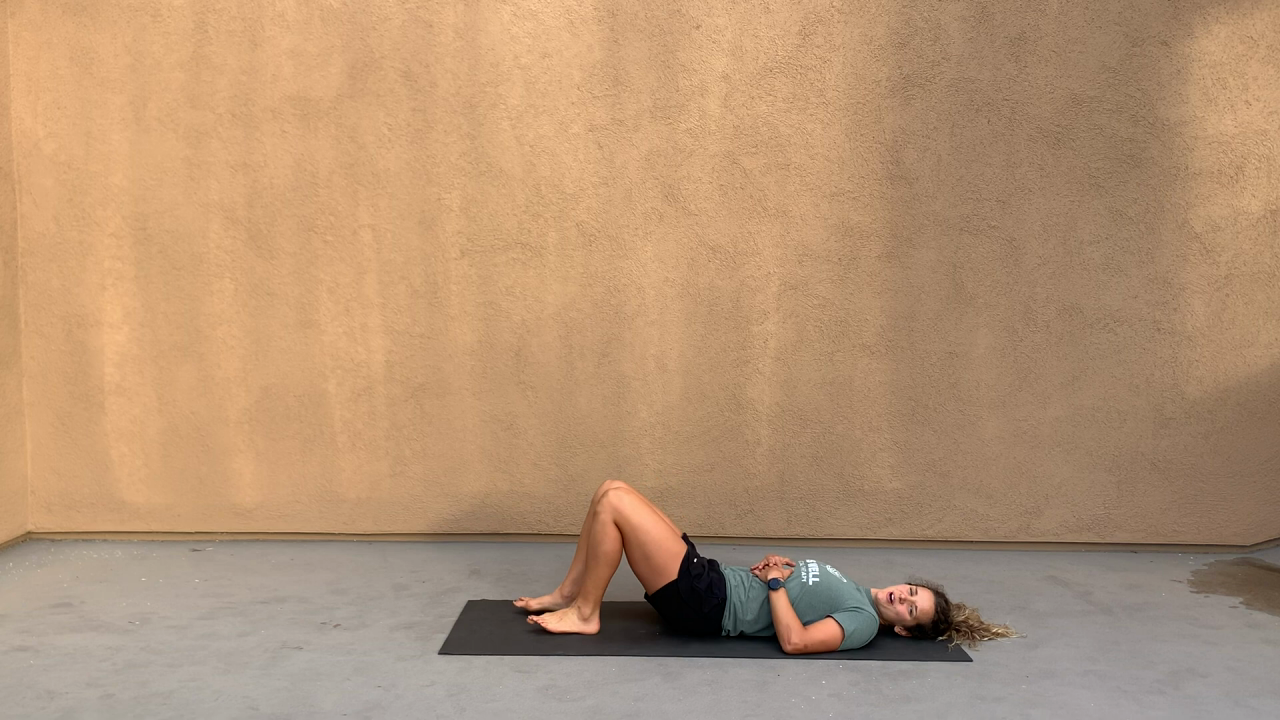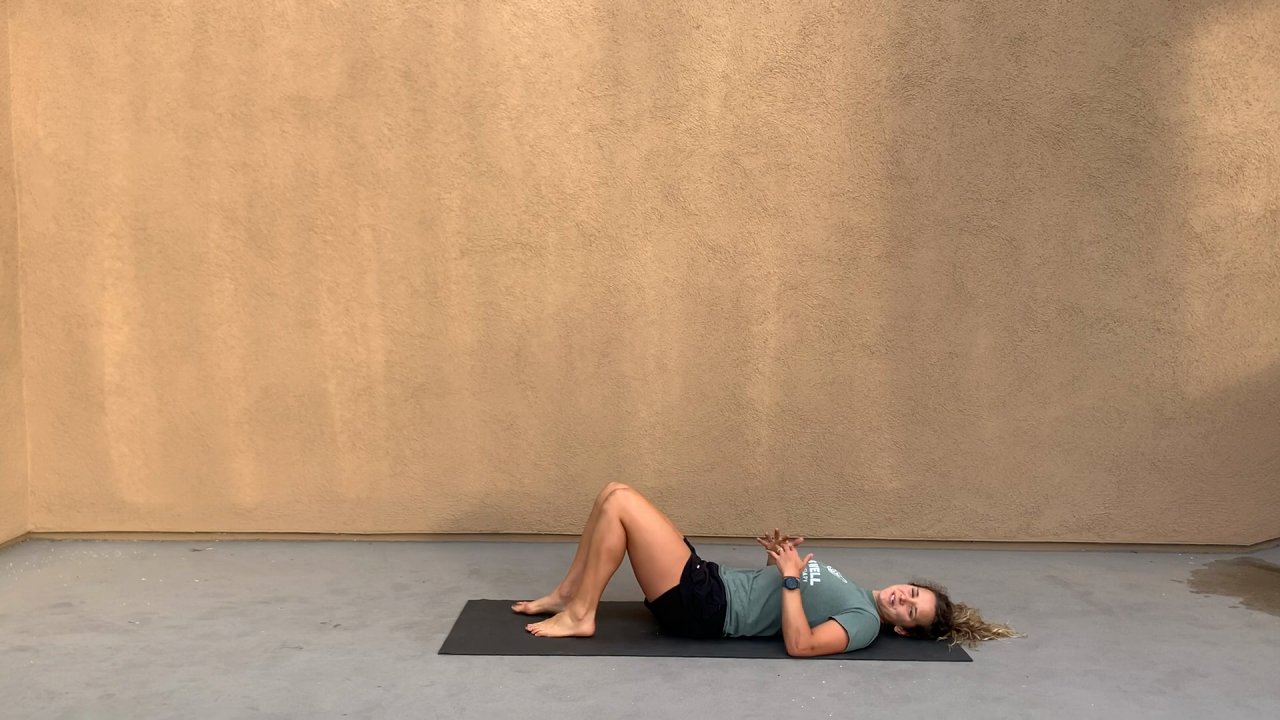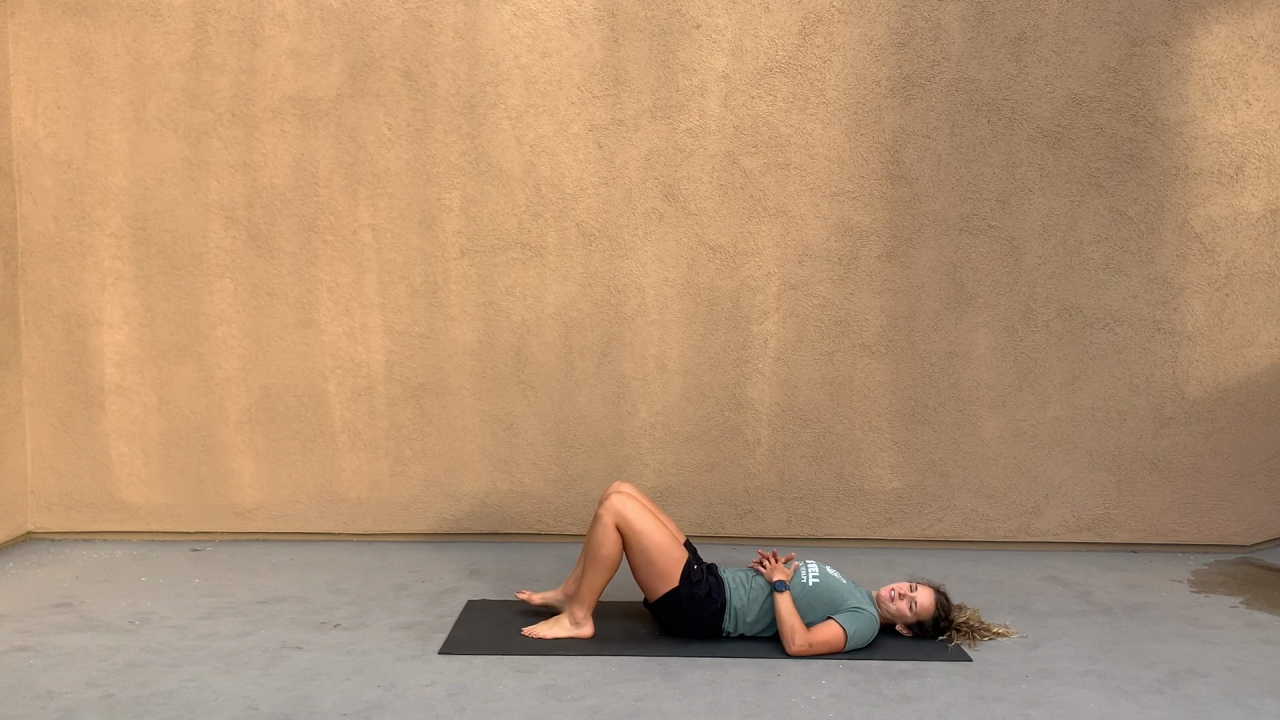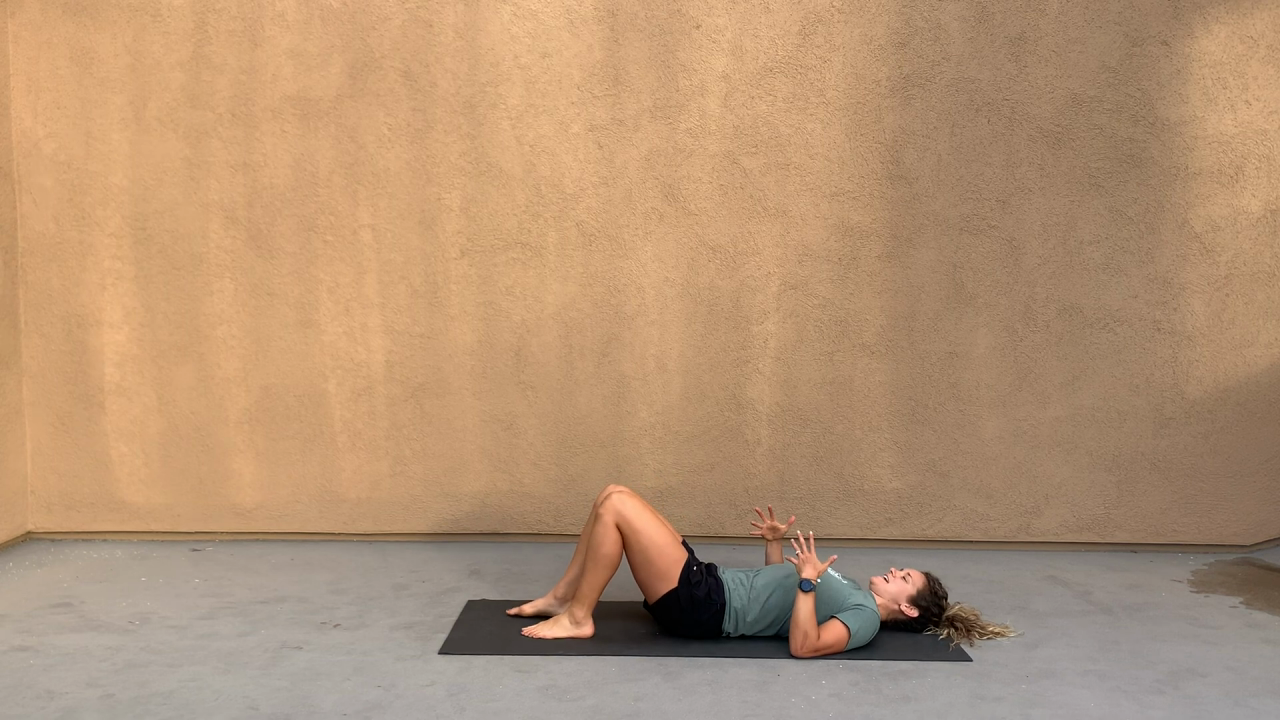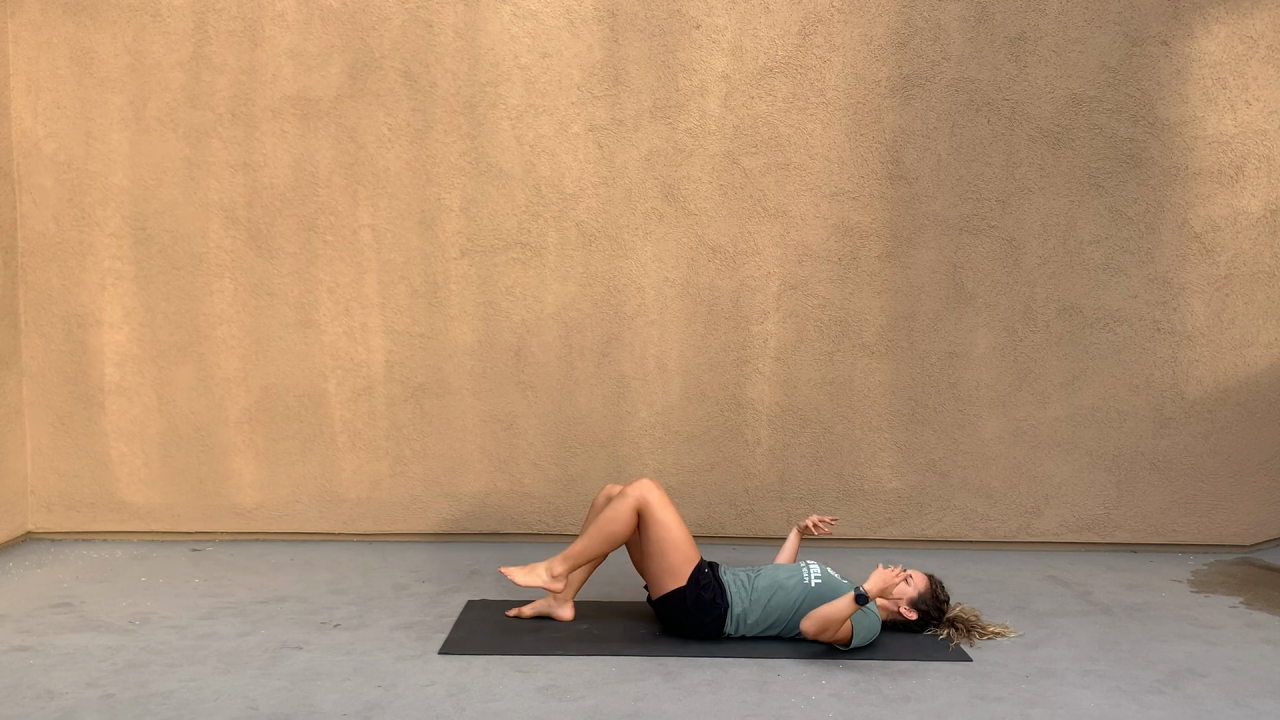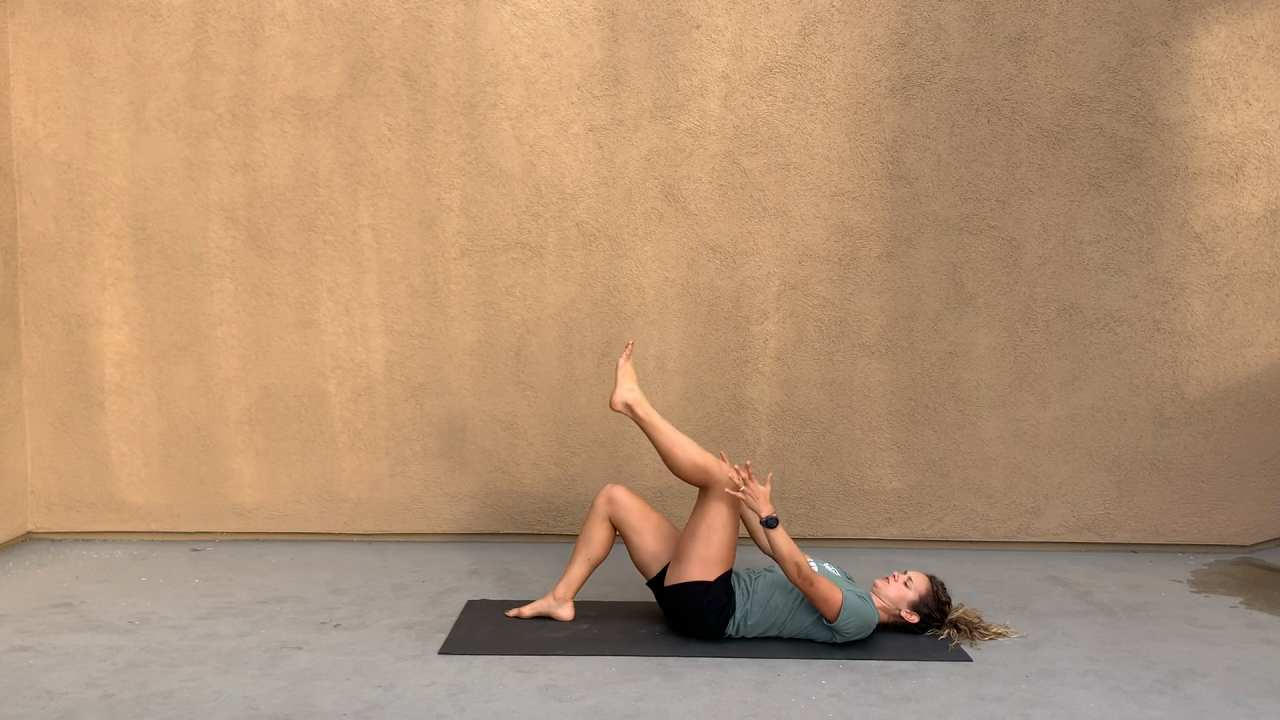
dt=0.7s
person 1, frame 1
left shoulder: (863, 624)
right shoulder: (855, 595)
left elbow: (794, 641)
left wrist: (775, 585)
right wrist: (779, 566)
left hip: (701, 604)
right hip: (709, 580)
left knee: (613, 504)
right knee: (612, 490)
left ankle: (585, 614)
right ankle: (567, 594)
person 1, frame 2
left shoulder: (866, 623)
right shoulder: (856, 594)
left elbow: (800, 644)
left wrist: (790, 578)
right wrist: (784, 559)
left hip: (701, 608)
right hip: (709, 581)
left knee: (620, 502)
right knee: (616, 493)
left ankle: (580, 615)
right ankle: (567, 593)
person 1, frame 3
left shoulder: (865, 622)
right shoulder: (853, 594)
left elbow: (797, 643)
left wrist: (779, 583)
right wrist: (772, 567)
left hip: (700, 608)
right hip: (708, 582)
left knee: (616, 508)
right knee: (620, 491)
left ankle: (578, 620)
right ankle: (569, 592)
person 1, frame 4
left shoulder: (865, 618)
right shoulder: (852, 592)
left elbow: (803, 645)
left wrist: (808, 580)
right wrist: (776, 542)
left hip: (700, 609)
right hip: (708, 582)
left knee: (615, 508)
right knee: (613, 494)
left ankle: (577, 618)
right ankle: (561, 597)
person 1, frame 5
left shoulder: (863, 624)
right shoulder: (849, 598)
left elbow: (810, 625)
left wrist: (865, 588)
right wrist: (799, 531)
left hip: (702, 606)
right hip: (711, 586)
left knee: (645, 491)
right knee: (613, 495)
left ankle: (555, 571)
right ankle: (560, 599)
person 1, frame 6
left shoulder: (858, 618)
right shoulder: (845, 586)
left elbow: (799, 574)
right elbow: (780, 555)
left wrist: (766, 513)
right wrist: (741, 502)
left hip: (706, 606)
right hip: (697, 593)
left knee: (719, 474)
right knee: (613, 496)
left ankle: (634, 402)
right ankle: (560, 600)
